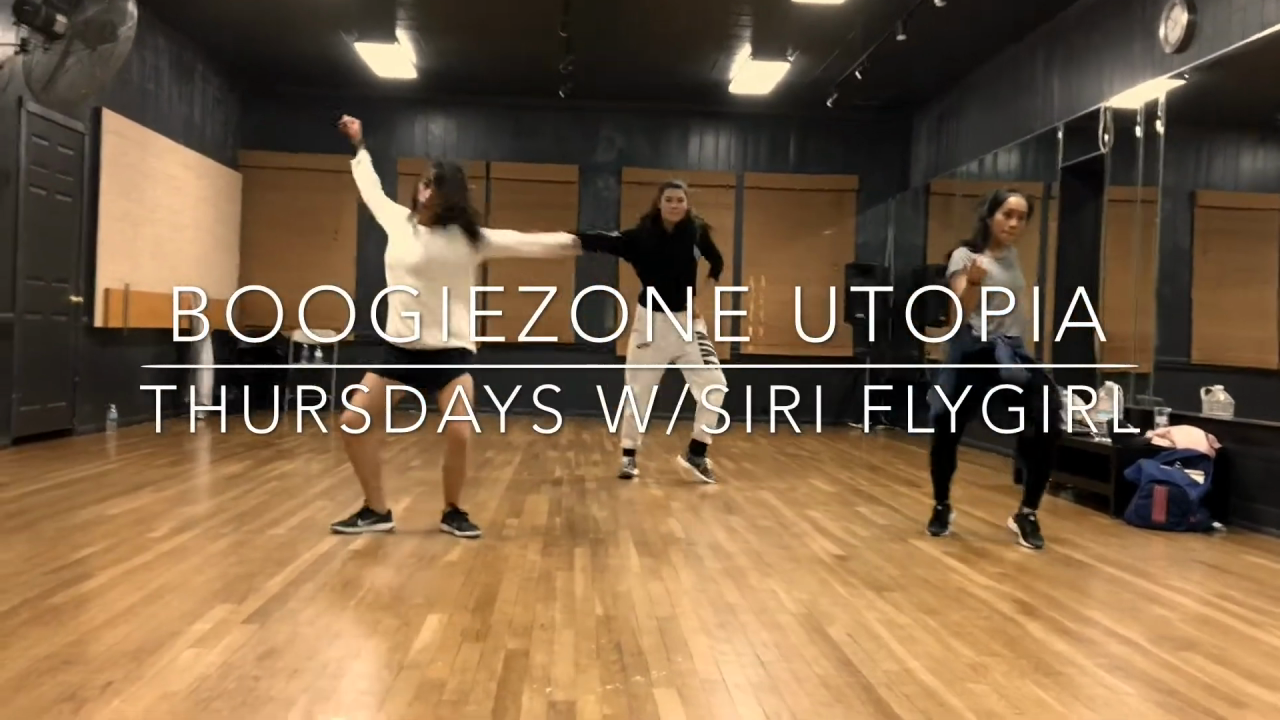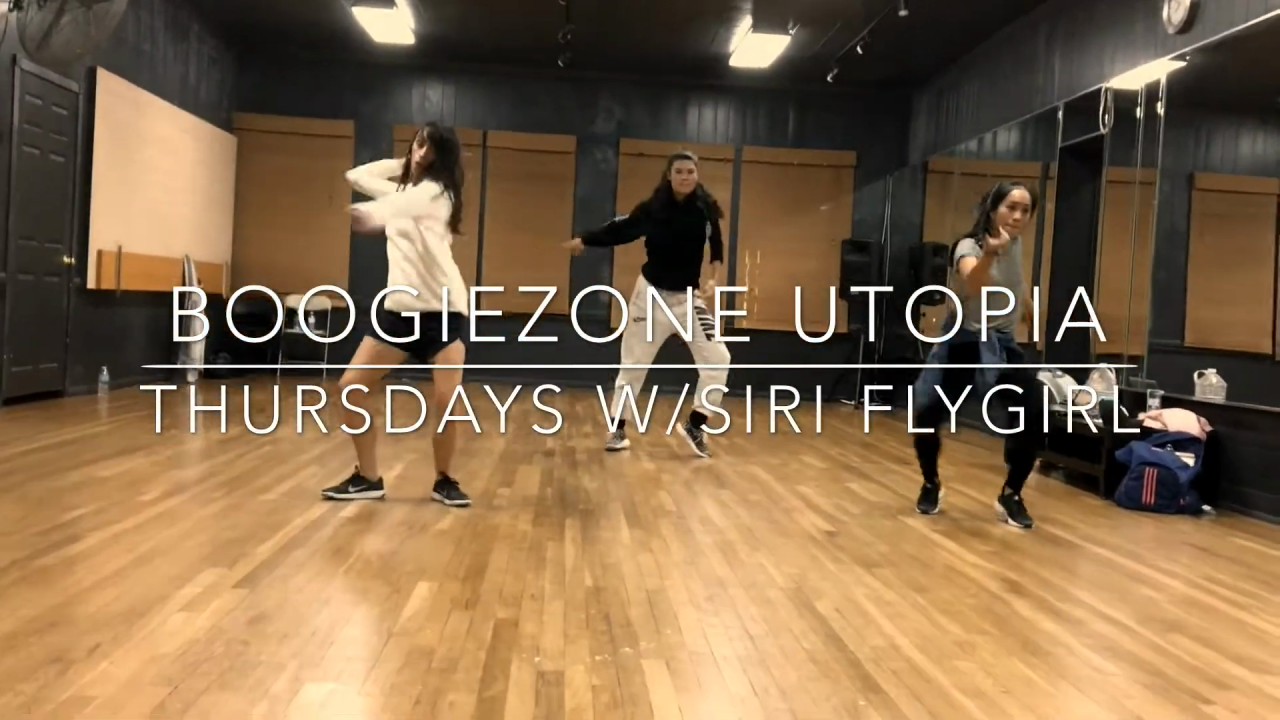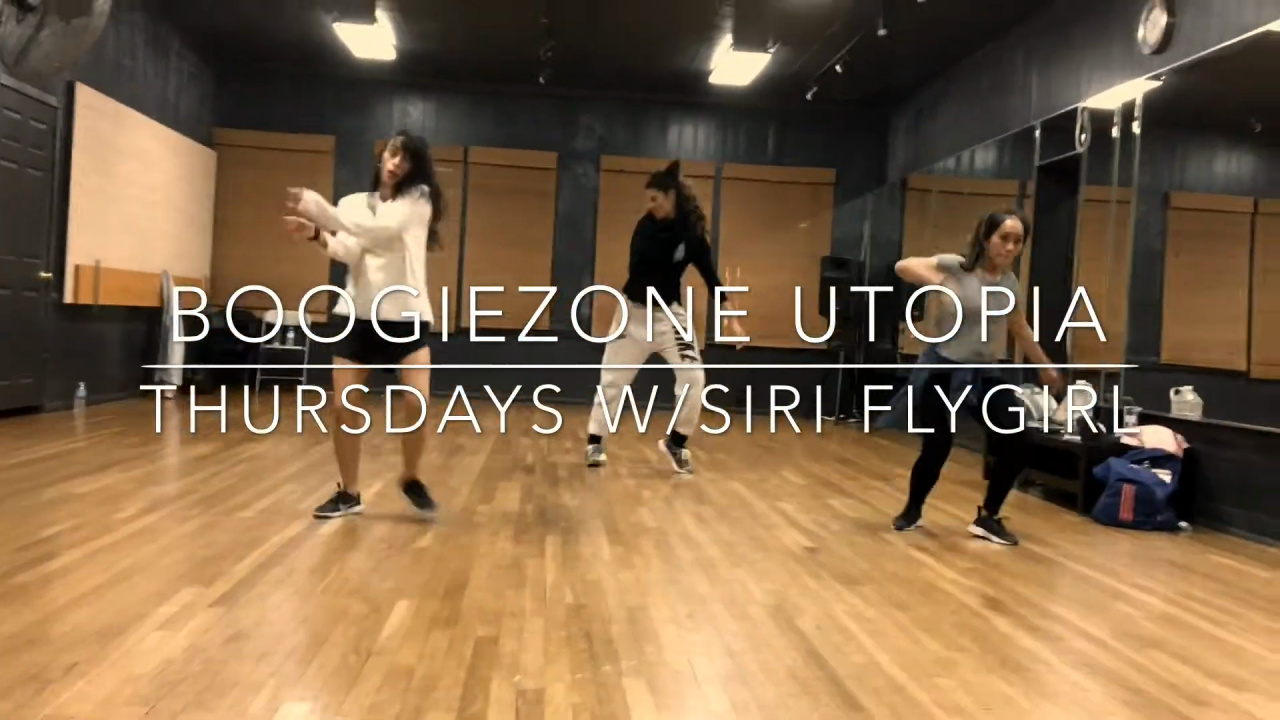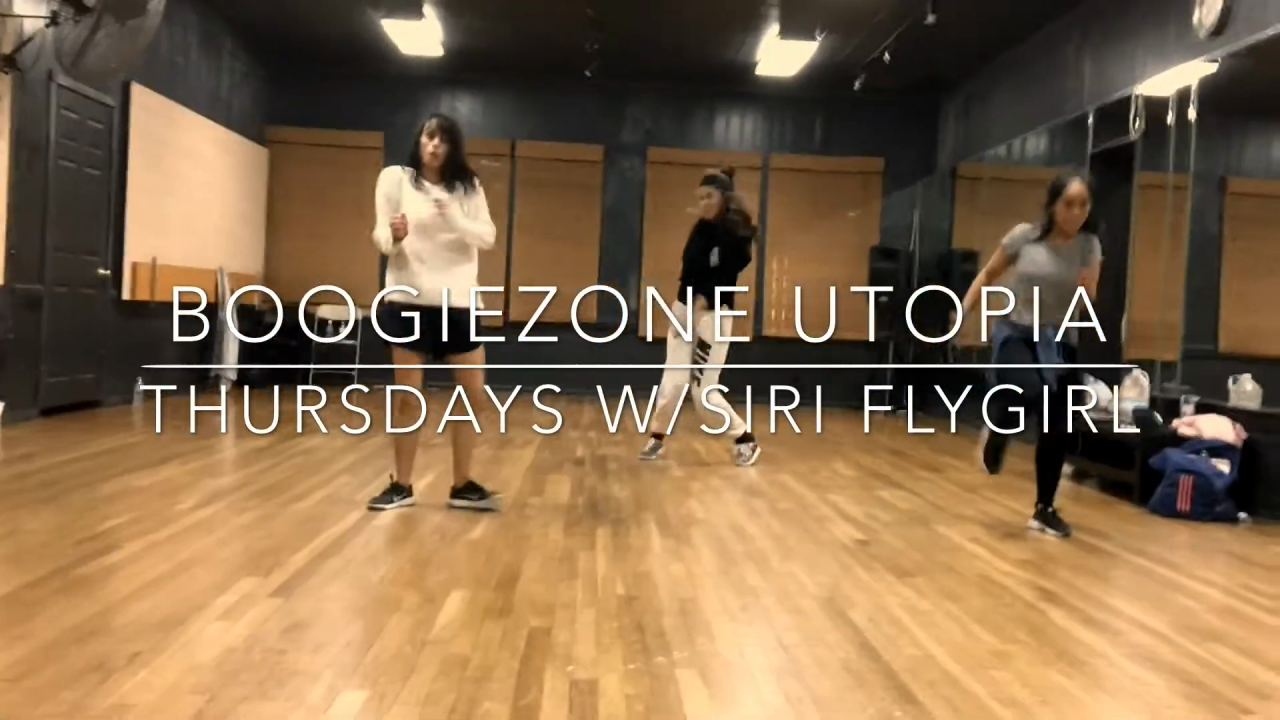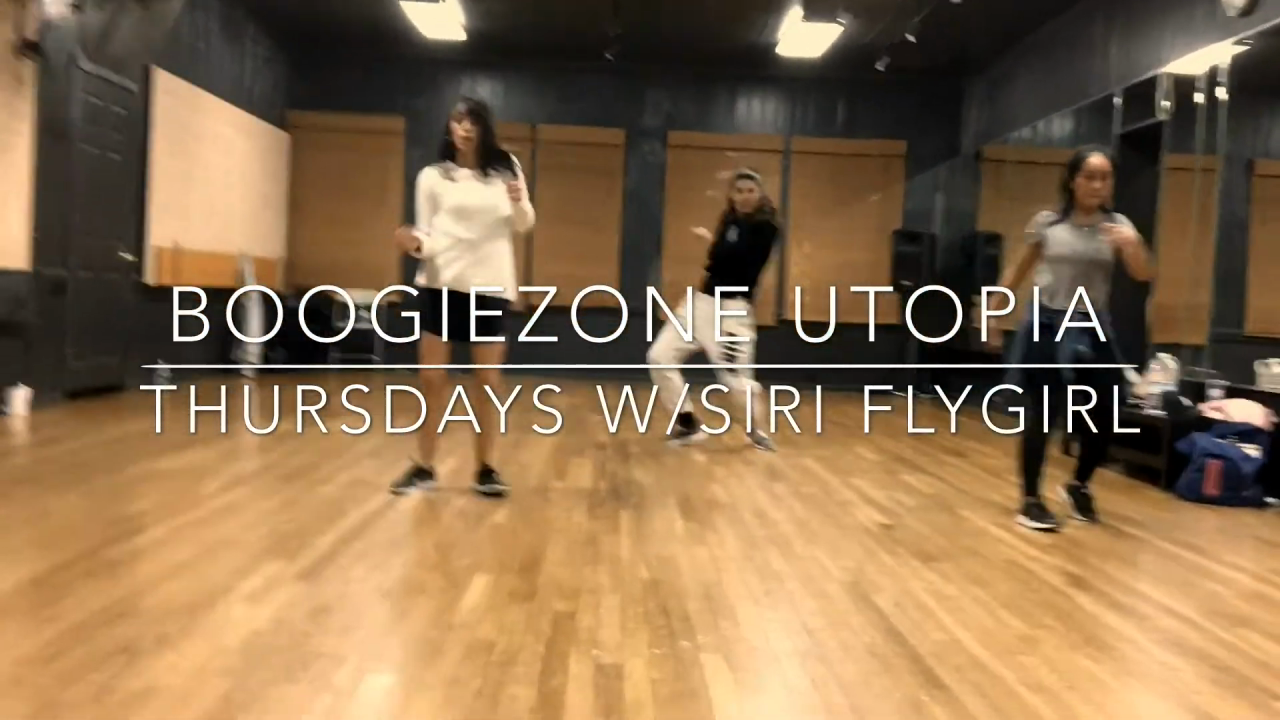
dt=0.3s
person 1, frame 1
left shoulder: (463, 236)
right shoulder: (399, 221)
left elbow: (515, 241)
right elbow: (371, 190)
left wrist: (564, 241)
right wrist: (359, 147)
left hip: (448, 348)
right hip: (398, 347)
left knee: (458, 433)
right knee: (353, 422)
left ankle: (452, 513)
right ankle: (374, 510)
person 1, frame 2
left shoulder: (434, 189)
right shoulder: (401, 190)
left elbow: (402, 208)
right elbow: (358, 177)
left wrist: (373, 212)
right wrist: (400, 163)
left hip: (442, 310)
right hip: (397, 310)
left knee: (447, 403)
right knee: (350, 387)
left ankle: (443, 480)
right ankle: (368, 477)
person 1, frame 3
left shoulder: (419, 198)
right shoulder: (354, 203)
left elbow: (381, 229)
right elbow: (349, 250)
left wrist: (320, 207)
right wrist: (315, 232)
left hip: (409, 316)
right hip: (357, 315)
left knee: (417, 406)
right knee: (344, 407)
left ankle: (412, 481)
right ankle: (348, 494)
person 1, frame 4
left shoulder: (469, 189)
right shoulder: (395, 179)
left elbow: (485, 238)
right elbow: (382, 240)
left wrist: (452, 218)
right wrist: (395, 235)
left hip: (459, 303)
right hip: (407, 301)
left knee: (473, 395)
right knee: (406, 398)
left ankle: (462, 485)
right ankle: (401, 485)
person 1, frame 5
left shoulder: (507, 171)
right shoulder: (433, 177)
left elbow: (524, 222)
right elbow: (427, 231)
left wrist: (520, 208)
right wrist: (416, 242)
left hip: (492, 289)
right hip: (441, 286)
left knee: (488, 381)
right knee: (431, 379)
left ankle: (486, 468)
right ankle: (424, 468)
person 2, frame 1
left shoulder: (1010, 254)
right shoulder: (964, 256)
right elbow: (963, 306)
left wrist: (1023, 325)
right wrist: (973, 280)
left hip: (1013, 356)
right hip: (973, 354)
left knee: (1045, 434)
right knee: (945, 435)
left ankle: (1026, 515)
right ankle: (942, 508)
person 2, frame 2
left shoulder: (1015, 245)
right shoulder: (969, 247)
right elbow: (972, 285)
left wrist: (1025, 305)
right wrist: (990, 254)
left hip: (1002, 346)
right hip: (964, 345)
left knee: (1033, 420)
right knee: (926, 420)
left ankle: (1011, 495)
right ankle: (931, 485)
person 2, frame 3
left shoulder: (1011, 284)
right shoulder: (955, 268)
left elbow: (1019, 330)
right elbow: (903, 266)
left wrist: (1045, 363)
right wrist: (931, 275)
left hip: (987, 374)
right hip: (945, 370)
left knee: (1014, 447)
right knee: (935, 451)
left ankle: (987, 517)
right ankle: (913, 509)
person 2, frame 4
left shoulder: (1089, 247)
right shoulder: (1024, 236)
left elbow: (1088, 300)
right elbow: (988, 274)
left wrist: (1088, 288)
right wrist: (964, 310)
left hip: (1060, 342)
right hip: (1017, 335)
left knee: (1057, 429)
right knee: (1025, 396)
left ankle: (1044, 509)
right ankle: (993, 433)
person 2, frame 5
left shoulder: (1117, 225)
right shoulder: (1047, 223)
left elbow: (1144, 273)
right elbow: (1020, 269)
left wrist: (1132, 245)
left hip: (1091, 328)
right hip: (1046, 324)
left knee: (1103, 415)
right knee: (1040, 416)
left ankle: (1078, 485)
right ankle: (1030, 501)
person 3, frame 1
left shoulder: (697, 233)
right shoulder: (643, 235)
left elbow: (717, 266)
right elbow: (609, 243)
right wrist: (575, 238)
left hip: (688, 321)
right hip: (651, 319)
left knee: (713, 386)
right knee: (638, 390)
left ankle: (696, 452)
right ankle: (629, 456)
person 3, frame 2
left shoulder: (705, 209)
right shoulder: (653, 208)
left elbow: (716, 244)
right elbow: (619, 230)
left wrist: (714, 274)
right wrist: (584, 240)
left hip: (690, 296)
right hip: (652, 294)
left knee: (718, 359)
right knee: (633, 364)
left ankle: (695, 424)
right ankle: (619, 428)
person 3, frame 3
left shoulder: (692, 232)
right shoulder: (645, 225)
left elbow: (709, 273)
left wrist: (729, 315)
right wrist: (631, 293)
left hip: (668, 314)
right hip: (632, 311)
left knee: (693, 380)
right knee: (612, 379)
left ankle: (676, 443)
right ankle: (595, 443)
person 3, frame 4
left shoulder: (736, 236)
right shoulder: (701, 230)
left elbow: (725, 283)
left wrist: (701, 306)
left hip: (712, 316)
right hip: (683, 312)
left knee: (702, 391)
right knee: (673, 384)
left ankle: (744, 439)
right ankle: (657, 437)
person 3, frame 5
left shoulder: (765, 227)
right shoulder: (732, 222)
left elbow: (730, 254)
right elbow: (723, 258)
left wrist: (711, 239)
left hip: (733, 310)
right hip: (702, 301)
left knee: (738, 382)
right knee: (659, 356)
left ankle: (755, 427)
right ankle: (687, 422)
